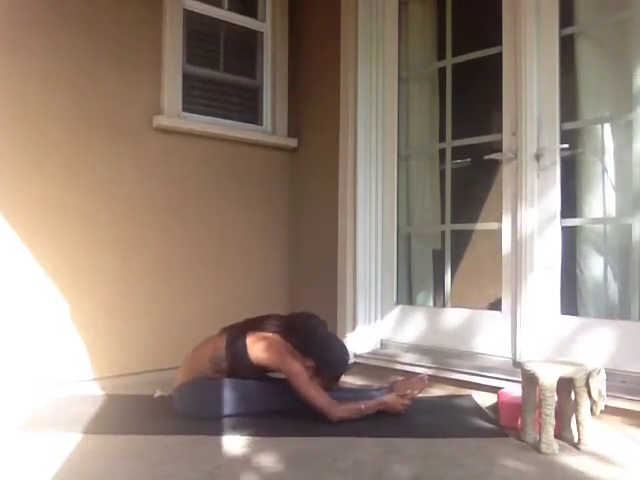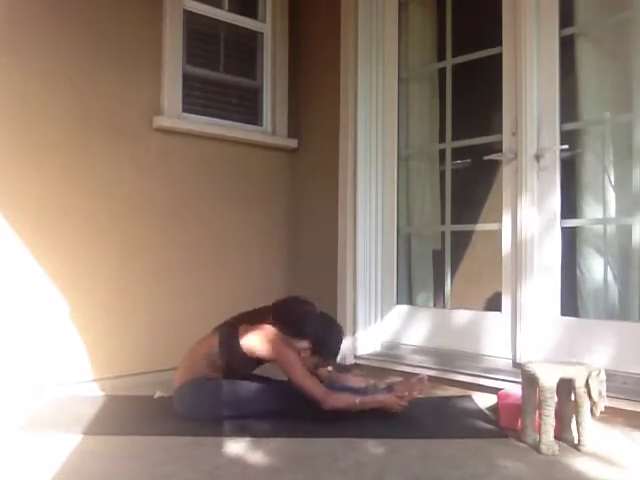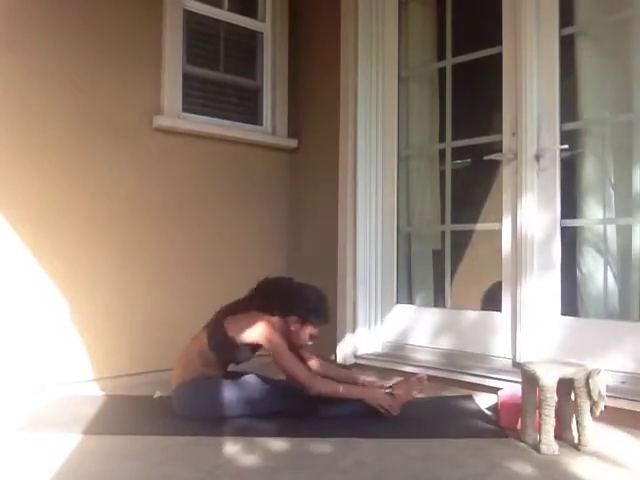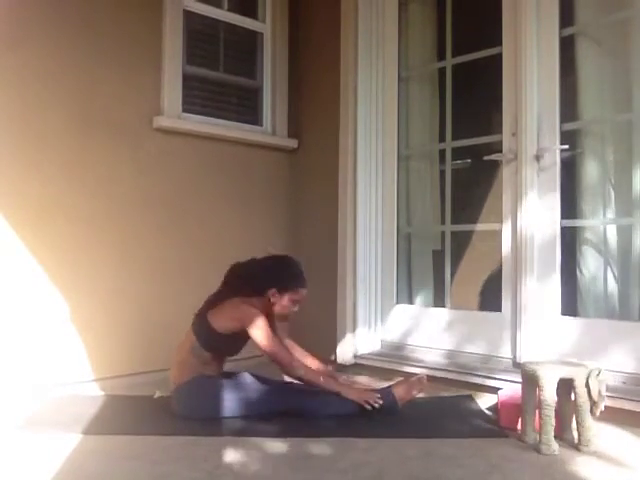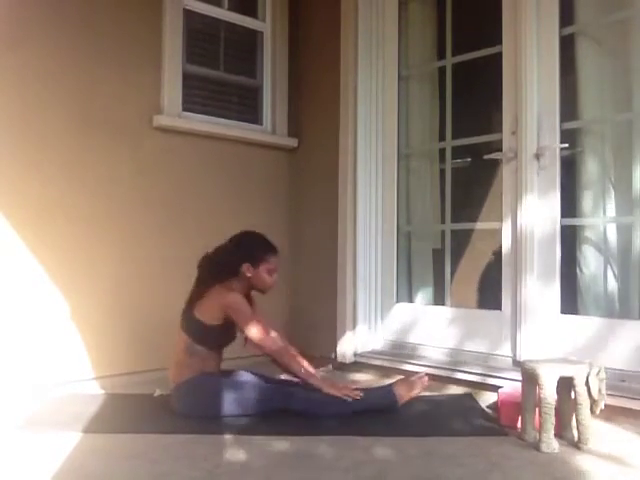
dt=0.2s
person 1, frame 1
left shoulder: (289, 340)
right shoulder: (282, 354)
left elbow: (320, 389)
right elbow: (333, 411)
left wrist: (381, 393)
right wrist: (382, 403)
left hip: (207, 385)
right hip: (194, 393)
left knee: (298, 393)
right knee: (286, 398)
left ankle: (386, 391)
person 1, frame 2
left shoulder: (285, 331)
right shoulder: (276, 343)
left elbow: (321, 374)
right elbow: (326, 400)
left wrist: (366, 386)
right wrist: (379, 400)
left hip: (209, 384)
right hip: (195, 394)
left knee: (296, 391)
right knee: (287, 399)
left ankle: (386, 391)
person 1, frame 3
left shoulder: (274, 320)
right shoulder: (264, 328)
left elbow: (311, 362)
right elbow: (310, 383)
left wrist: (360, 380)
right wrist: (364, 393)
left hip: (209, 384)
right hip: (194, 393)
left knee: (289, 392)
right knee: (288, 399)
left ankle: (385, 395)
right ankle: (386, 401)
person 1, frame 4
left shoulder: (257, 308)
right shoulder: (246, 312)
left elbow: (293, 350)
right elbow: (291, 366)
left wrist: (340, 380)
right wrist: (342, 388)
left hip: (207, 384)
right hip: (193, 393)
left knee: (289, 393)
right knee: (288, 399)
left ankle: (384, 396)
right ankle: (386, 398)
person 1, frame 5
left shoulder: (237, 295)
right shoulder: (229, 299)
left elbow: (274, 339)
right elbow: (274, 350)
left wrist: (317, 376)
right wrist: (320, 383)
left hip: (206, 383)
right hip: (194, 392)
left knee: (292, 389)
right knee: (288, 398)
left ankle: (387, 395)
right ankle: (390, 396)
